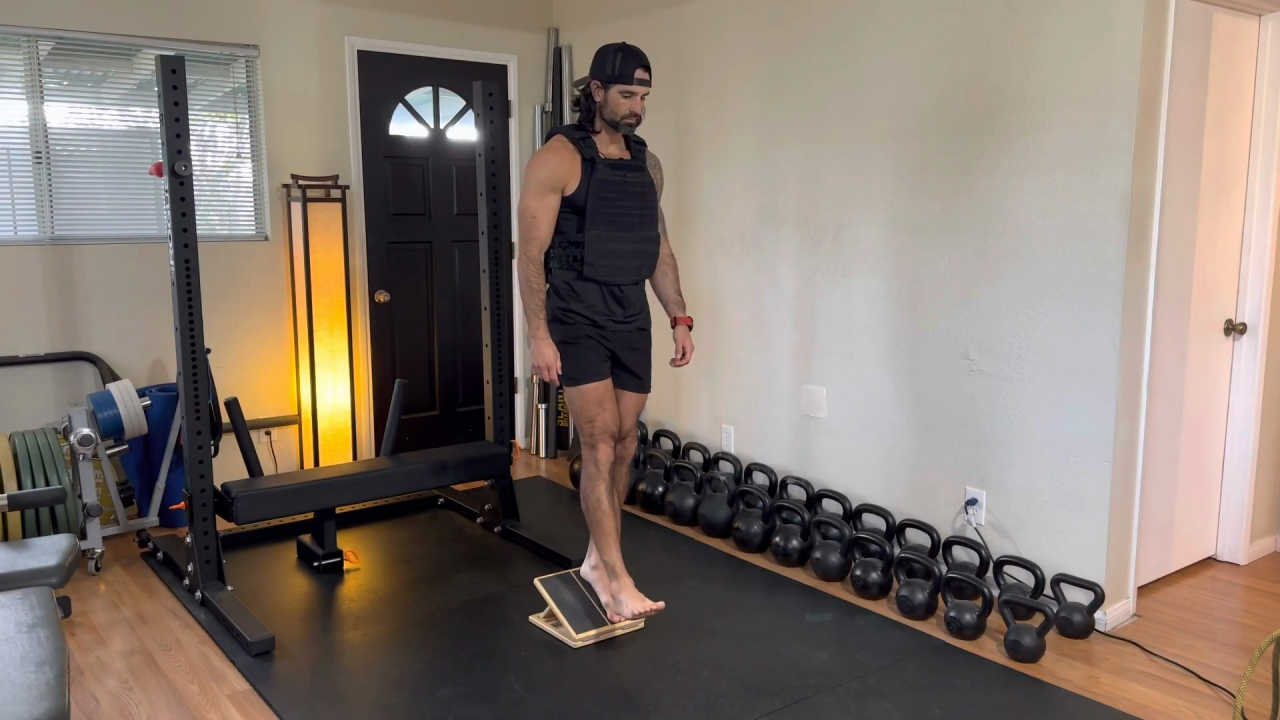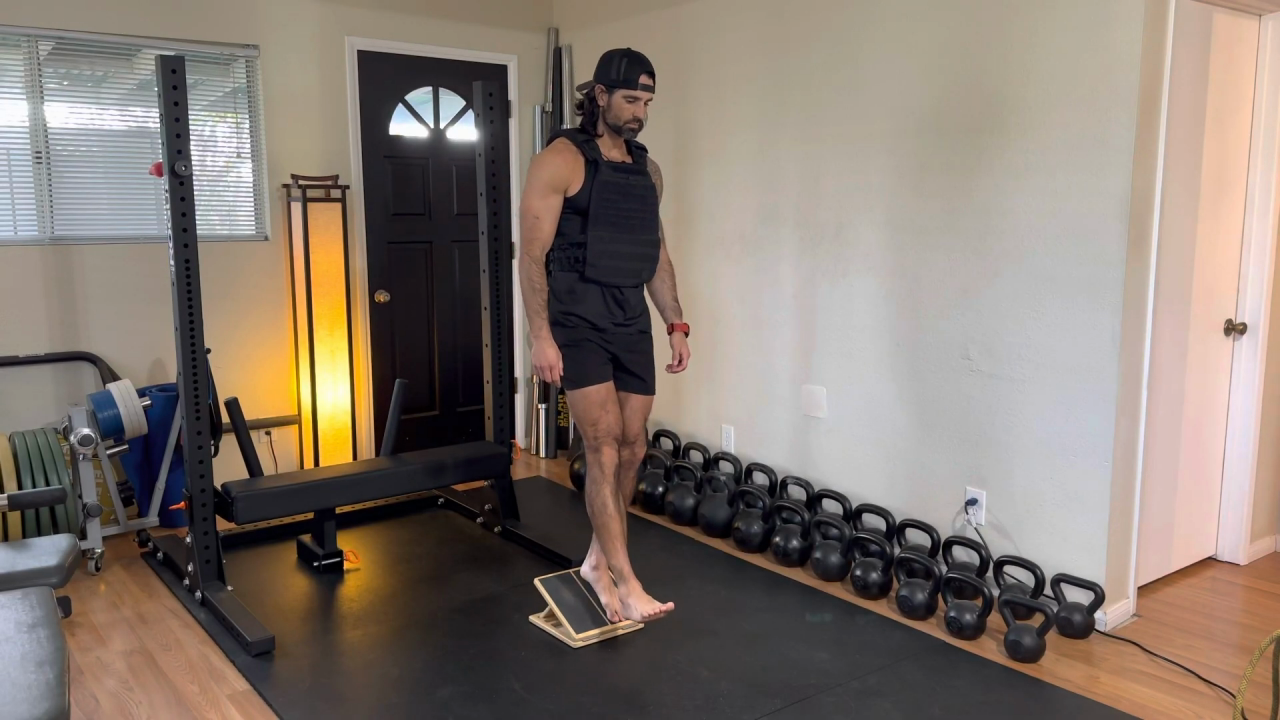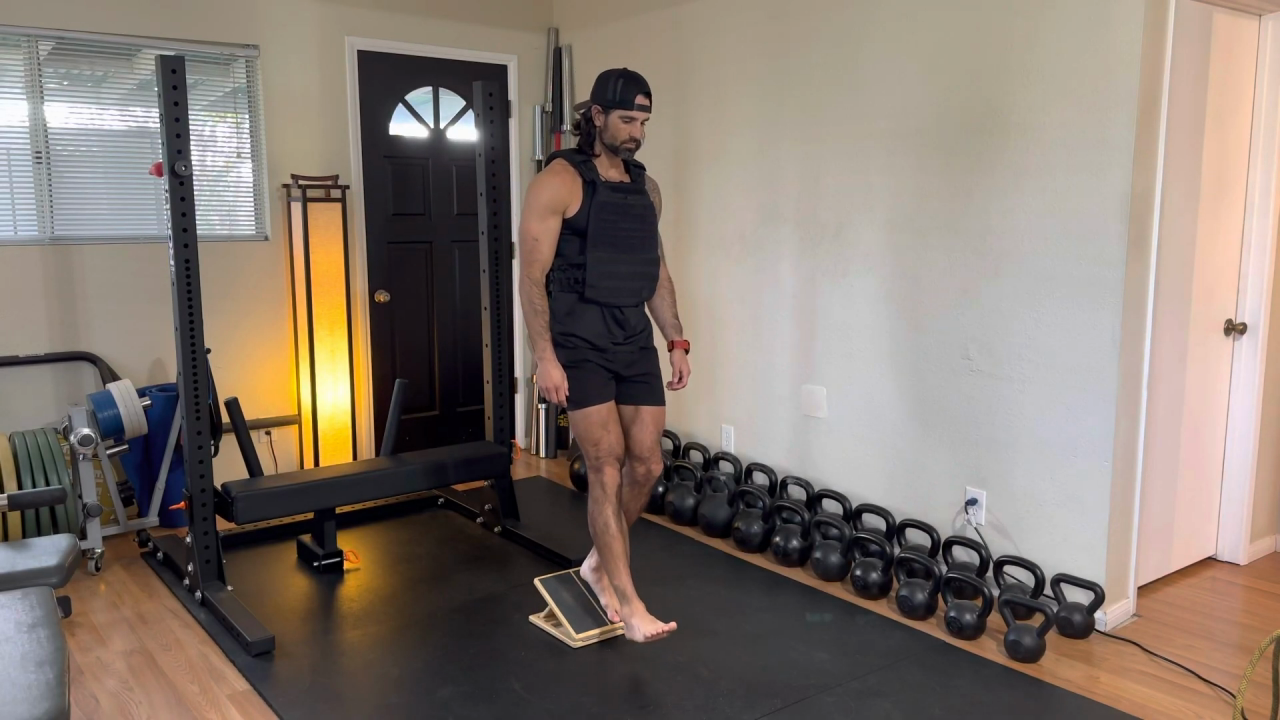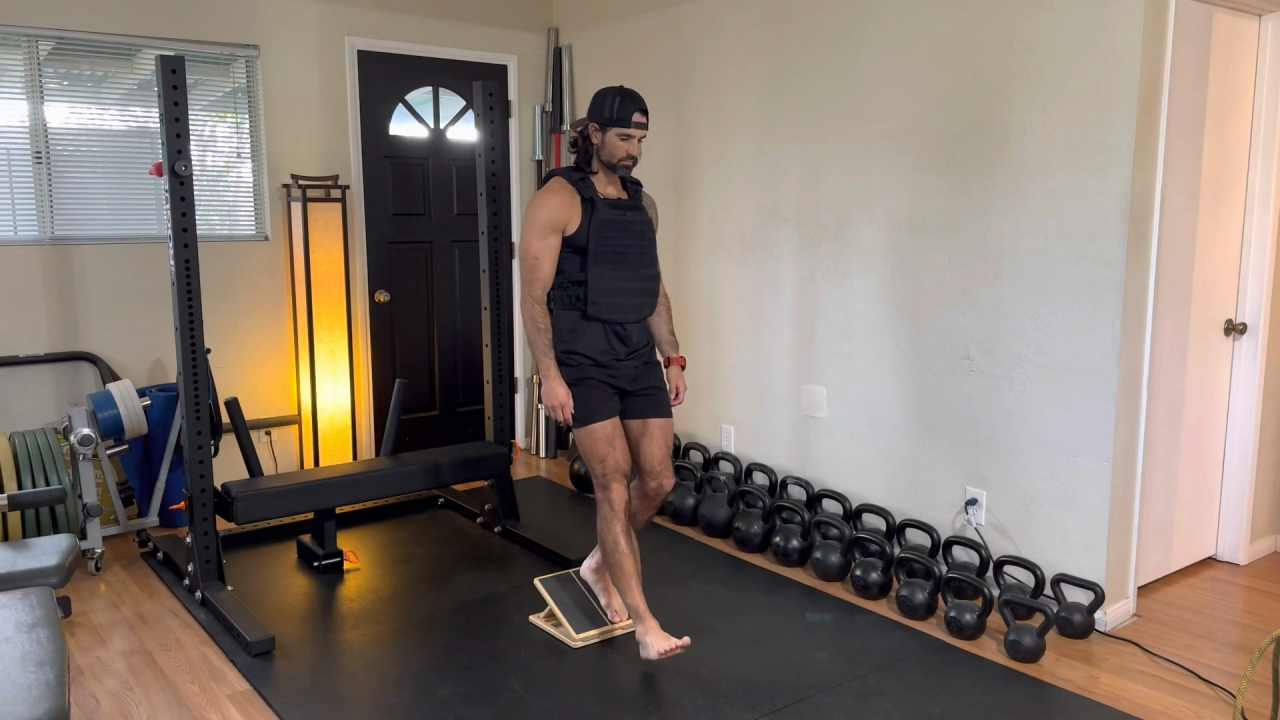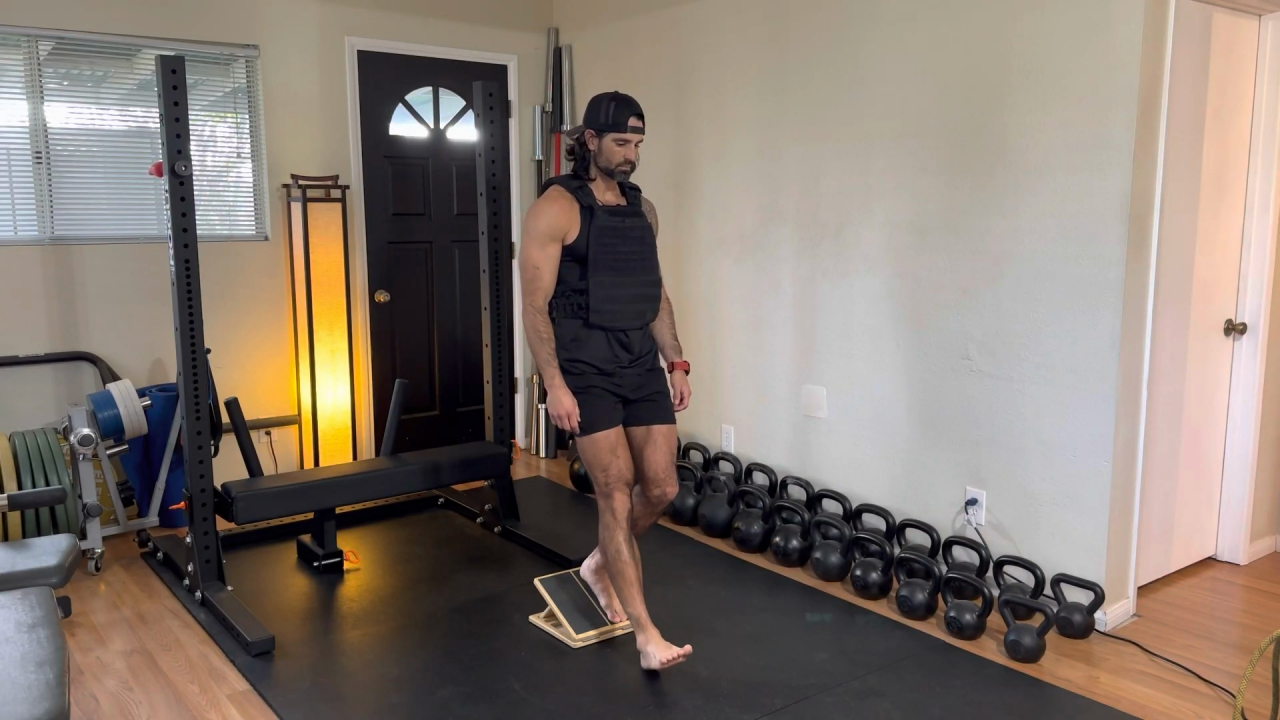
dt=0.5s
person 1, frame 1
left shoulder: (647, 164)
right shoulder: (558, 158)
left elbow: (659, 248)
right elbow: (531, 254)
left wrist: (680, 317)
right wrist: (539, 335)
left hip: (631, 321)
right hip: (578, 321)
left knee: (624, 447)
right knee: (599, 447)
left ankle: (596, 561)
right ankle: (619, 579)
person 1, frame 2
left shoulder: (647, 169)
right shoulder: (561, 160)
right elbow: (533, 255)
left wrist: (676, 324)
right wrist: (541, 335)
left hip: (632, 324)
right hip: (579, 325)
left knee: (631, 451)
right knee: (604, 451)
left ankle: (599, 562)
right ankle: (627, 584)
person 1, frame 3
left shoulder: (646, 187)
right shoulder: (559, 181)
right elbow: (532, 277)
left wrist: (676, 340)
right wrist: (545, 357)
left hip: (634, 342)
right hip: (580, 344)
left knee: (646, 466)
right knee: (608, 469)
left ankle: (598, 562)
right ankle: (630, 605)
person 1, frame 4
left shoulder: (643, 204)
right shoulder: (558, 199)
right elbow: (534, 296)
left wrist: (672, 357)
right wrist: (550, 375)
left hip: (638, 359)
right hip: (583, 363)
left knee: (657, 480)
right knee: (615, 487)
left ankle: (600, 565)
right ankle: (645, 624)
person 1, frame 5
left shoulder: (643, 208)
right shoulder: (556, 208)
right elbow: (536, 305)
left wrist: (676, 362)
right wrist: (555, 385)
left hip: (641, 365)
right hip: (587, 371)
left knee: (661, 487)
right knee: (617, 495)
left ankle: (600, 564)
right ankle: (646, 633)
